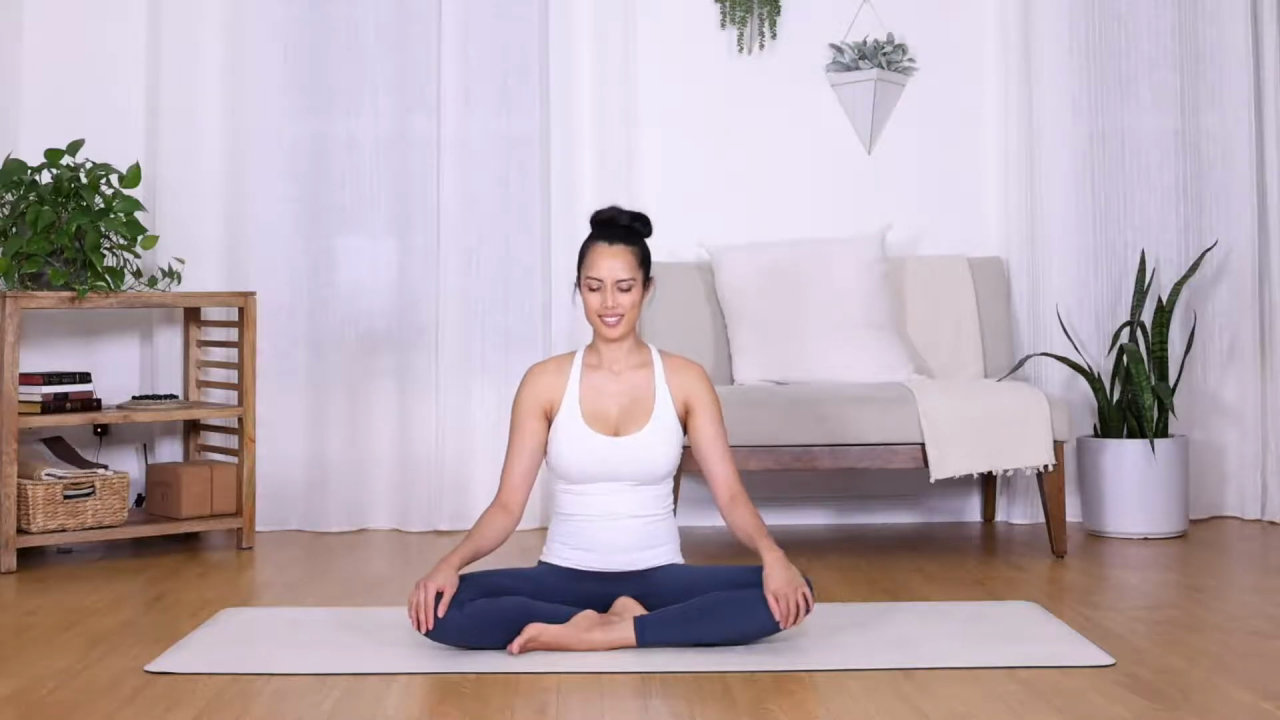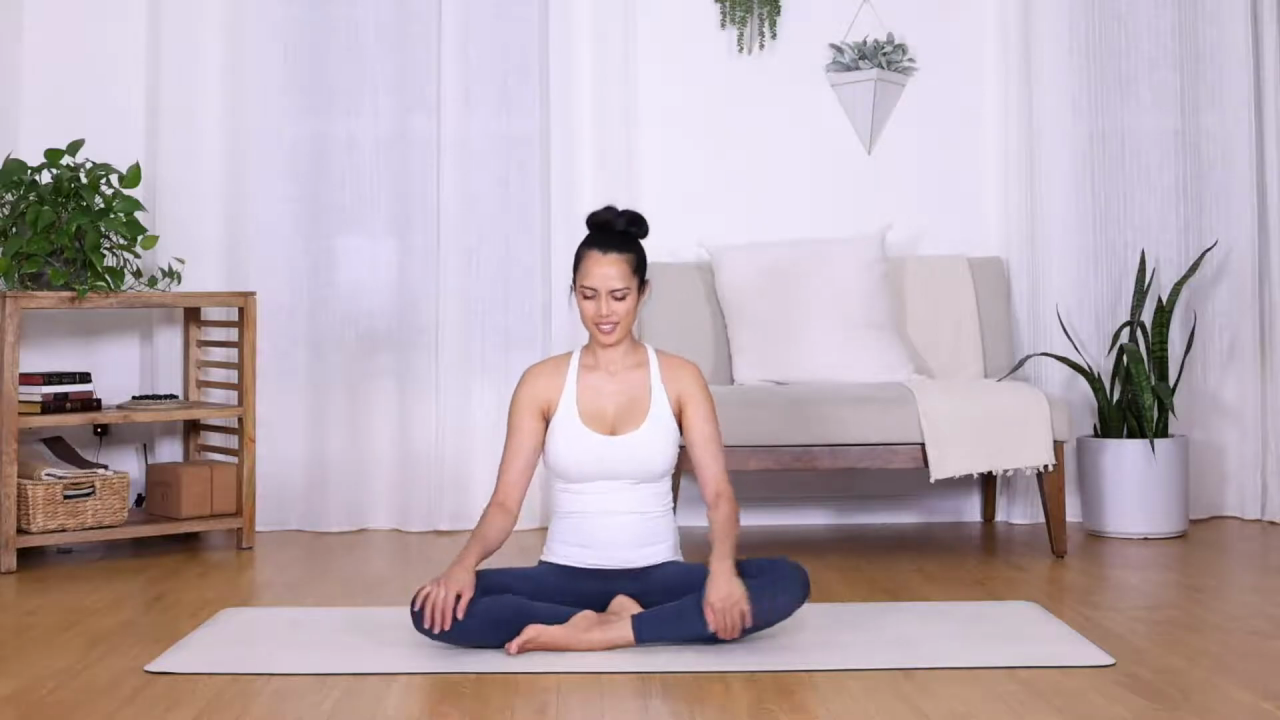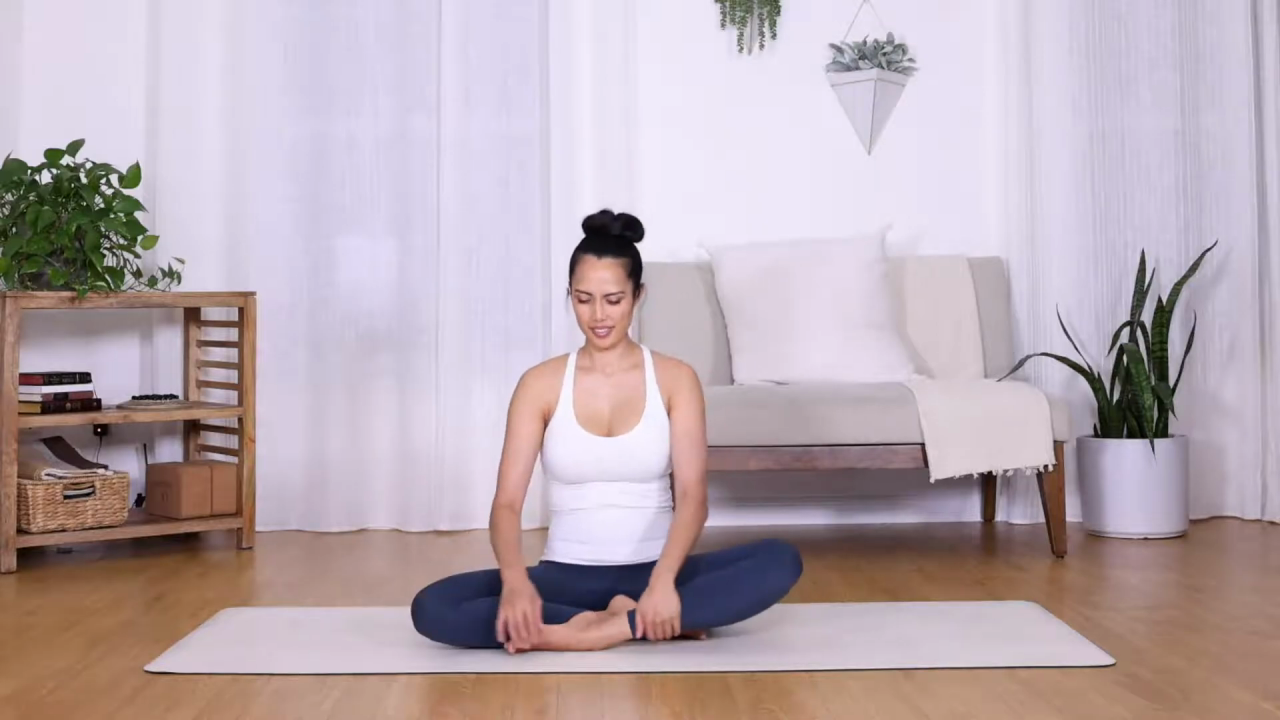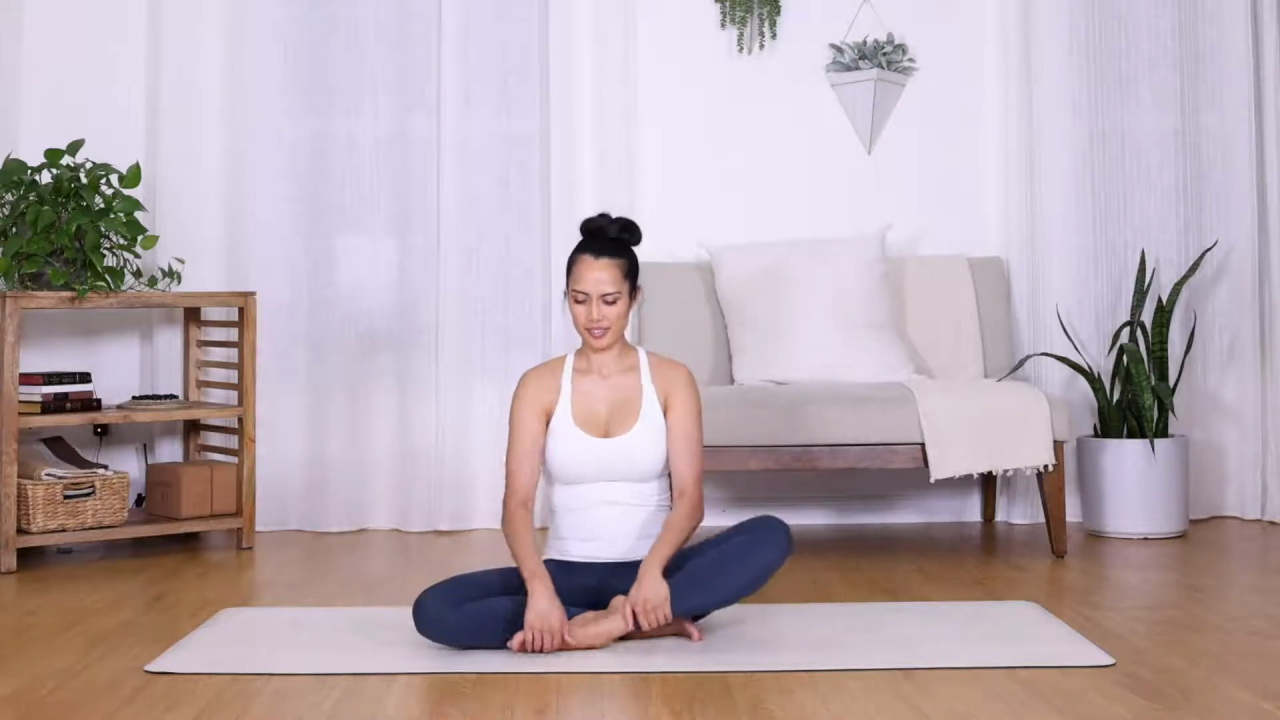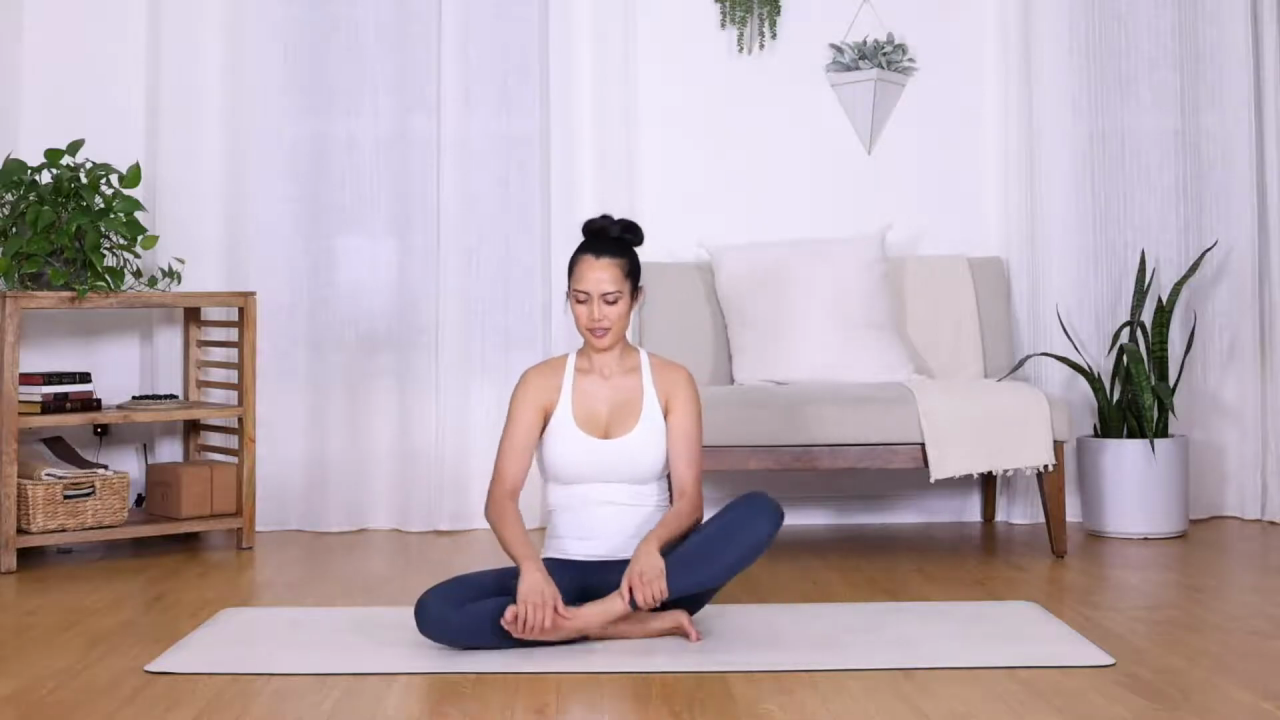
dt=0.2s
person 1, frame 1
left shoulder: (686, 380)
right shoulder: (545, 381)
left elbow: (730, 494)
right elbow: (508, 503)
left wrist: (771, 552)
right wrist: (452, 562)
left hip: (657, 577)
right hip: (566, 577)
left knee: (787, 591)
right knee: (436, 609)
left ankle: (599, 633)
person 1, frame 2
left shoulder: (681, 378)
right shoulder: (542, 382)
left elbow: (719, 493)
right elbow: (505, 500)
left wrist: (722, 566)
right wrist: (465, 563)
left hip: (656, 575)
right hip: (567, 575)
left knee: (788, 582)
right knee: (437, 608)
left ankle: (599, 631)
right ankle: (653, 624)
person 1, frame 3
left shoulder: (675, 379)
right shoulder: (540, 384)
left elbow: (692, 496)
right elbow: (507, 501)
left wrist: (662, 580)
right wrist: (514, 580)
left hip: (655, 573)
right hip: (567, 575)
left knee: (780, 562)
right knee: (431, 608)
left ankle: (606, 629)
right ankle: (634, 624)
person 1, frame 4
left shoulder: (672, 380)
right shoulder: (540, 385)
left elbow: (689, 498)
right elbow: (517, 502)
left wrist: (653, 570)
right wrist: (539, 588)
left hip: (650, 573)
right hip: (568, 574)
left knee: (771, 536)
right knee: (433, 610)
left ankle: (607, 626)
right ankle: (640, 623)
person 1, frame 5
left shoulder: (672, 381)
right shoulder: (541, 383)
left elbow: (690, 501)
right elbow: (501, 496)
left wrist: (652, 547)
right wrist: (531, 567)
left hip: (648, 575)
right hip: (565, 573)
left knee: (761, 512)
right knee: (435, 612)
left ankle: (596, 615)
right ankle: (632, 622)
